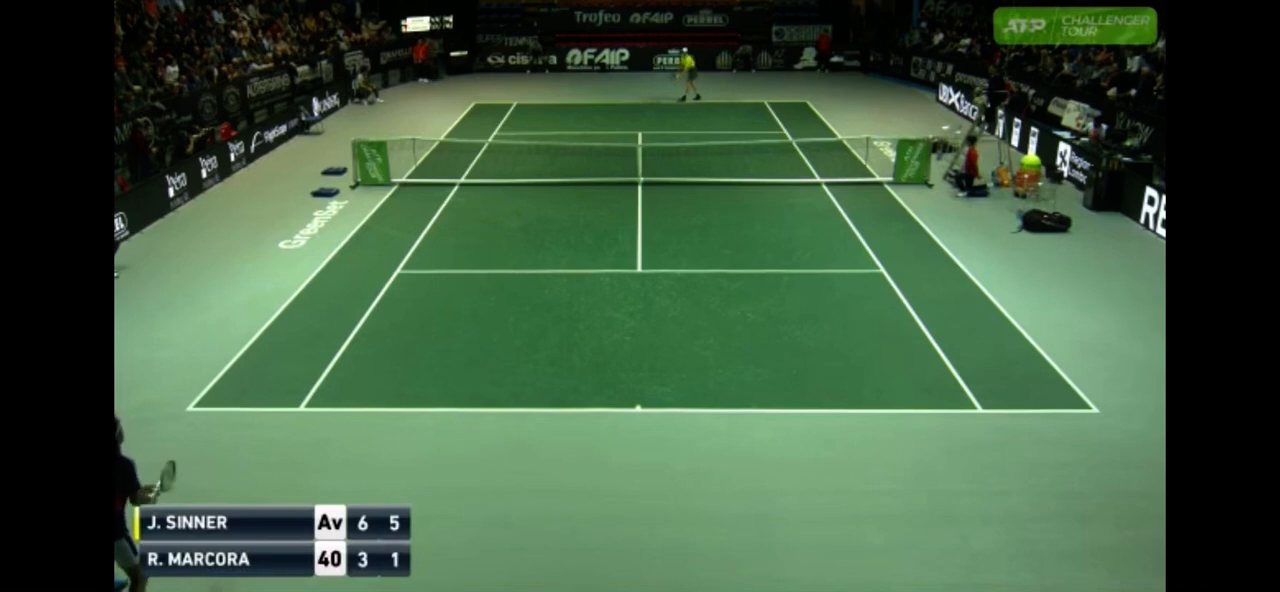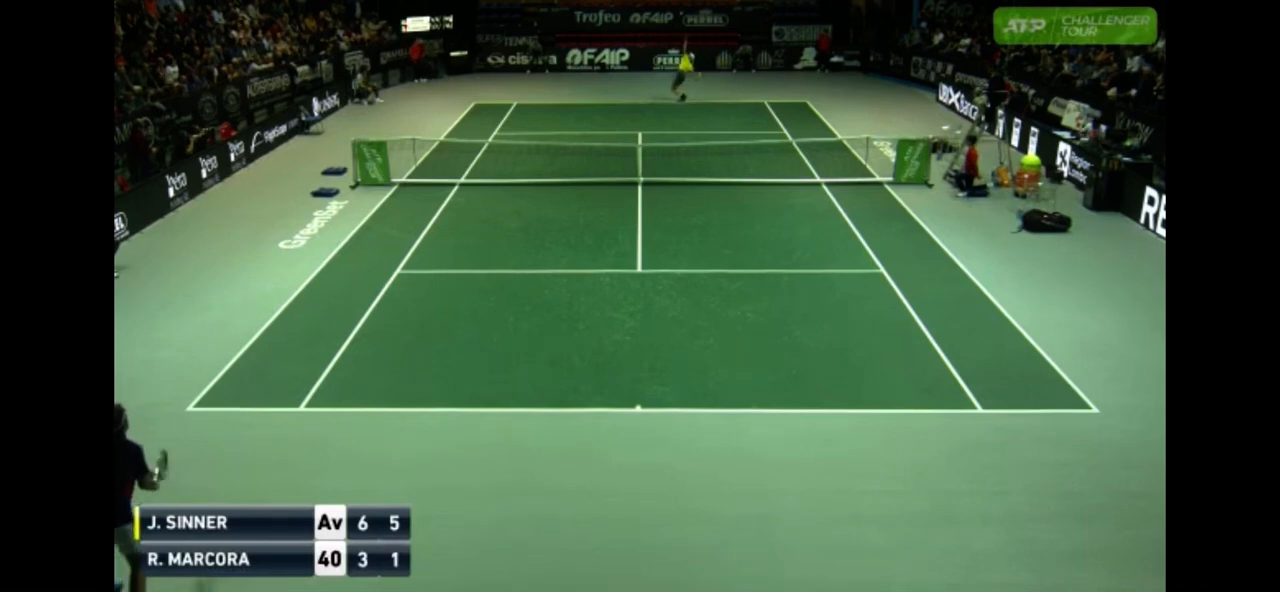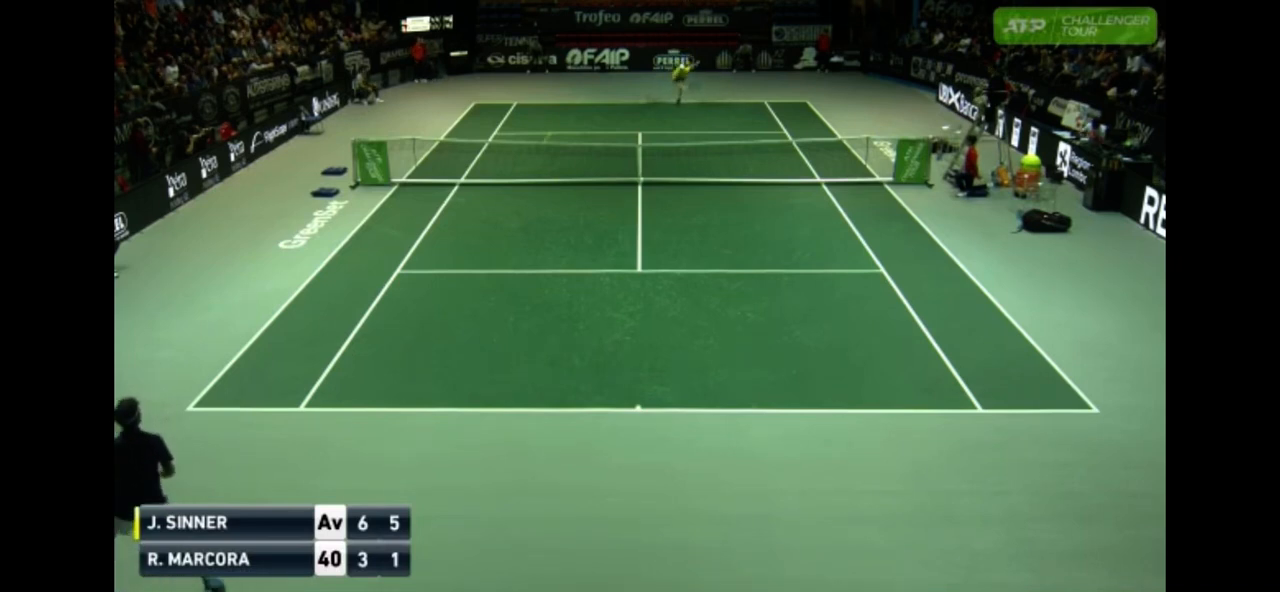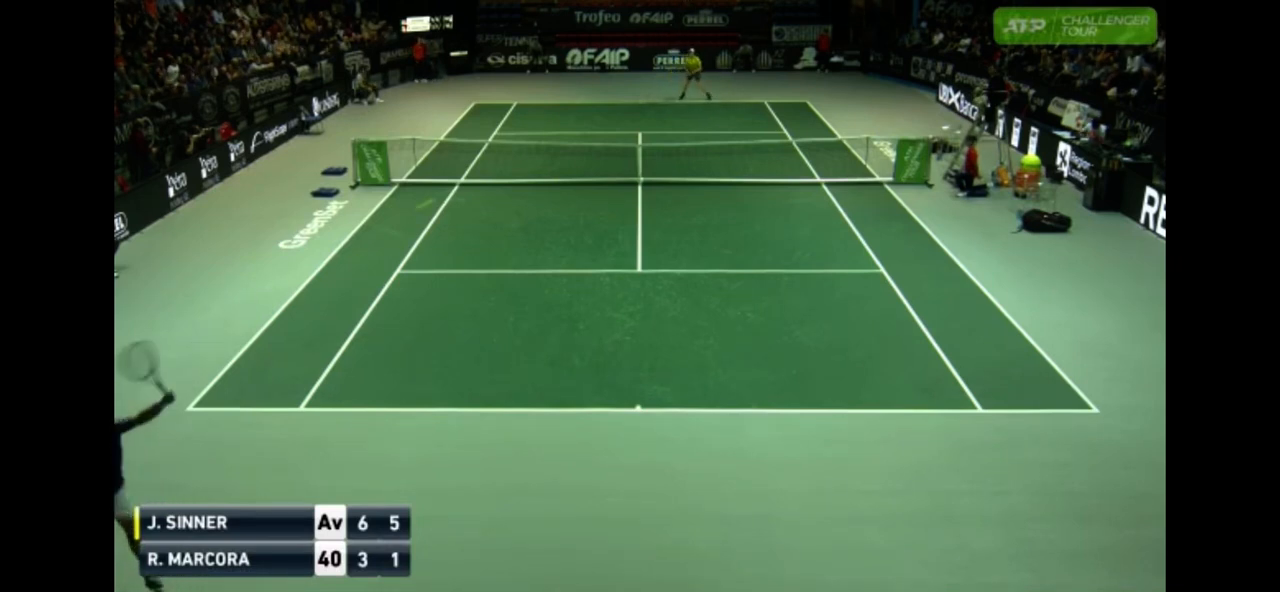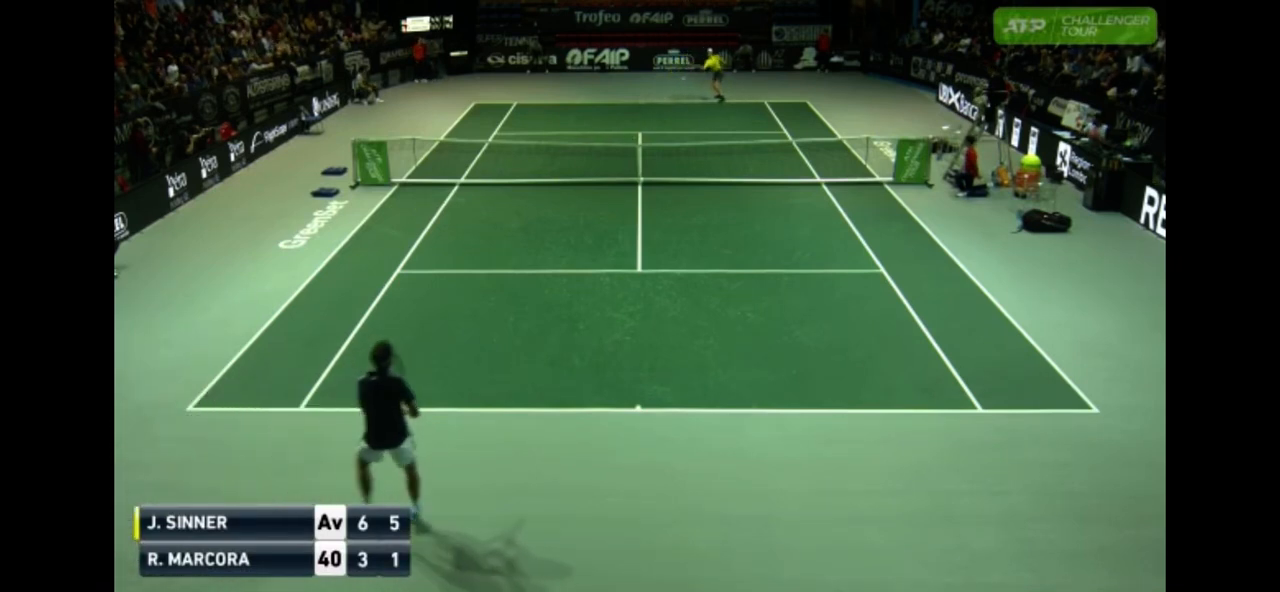
dt=1s
person 1, frame 1
right shoulder: (124, 464)
right elbow: (136, 499)
left wrist: (140, 490)
right wrist: (151, 496)
right hip: (116, 530)
right knee: (139, 576)
person 1, frame 2
right shoulder: (132, 450)
right elbow: (146, 484)
left wrist: (147, 474)
right wrist: (157, 474)
right hip: (121, 516)
right knee: (139, 564)
person 1, frame 3
left shoulder: (116, 445)
right shoulder: (154, 441)
left elbow: (116, 477)
right elbow: (170, 471)
left hip: (124, 508)
right hip: (154, 504)
person 1, frame 4
right shoulder: (113, 428)
right elbow: (140, 419)
right wrist: (164, 401)
right hip: (114, 491)
right knee: (131, 529)
right ankle: (149, 575)
person 1, frame 5
left shoulder: (363, 383)
right shoulder: (397, 383)
right elbow: (415, 413)
left hip: (374, 439)
right hip: (397, 438)
left knee: (362, 462)
right knee: (411, 469)
right ankle: (416, 511)
